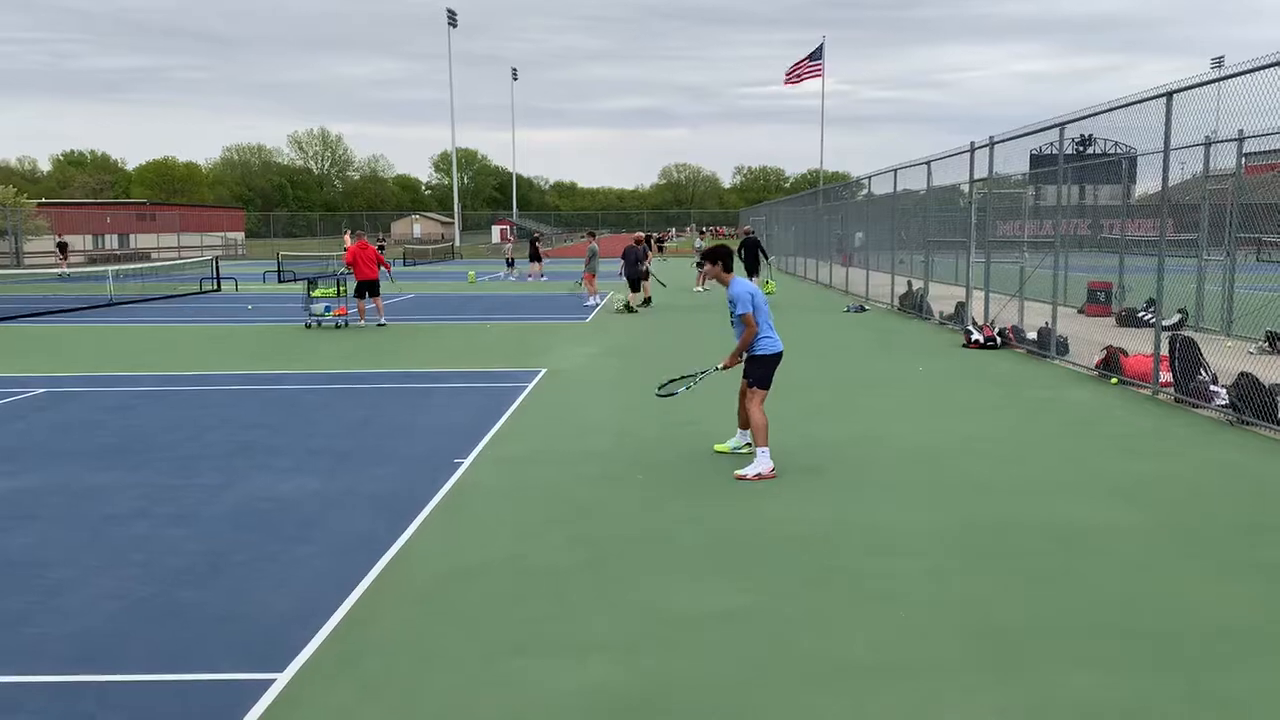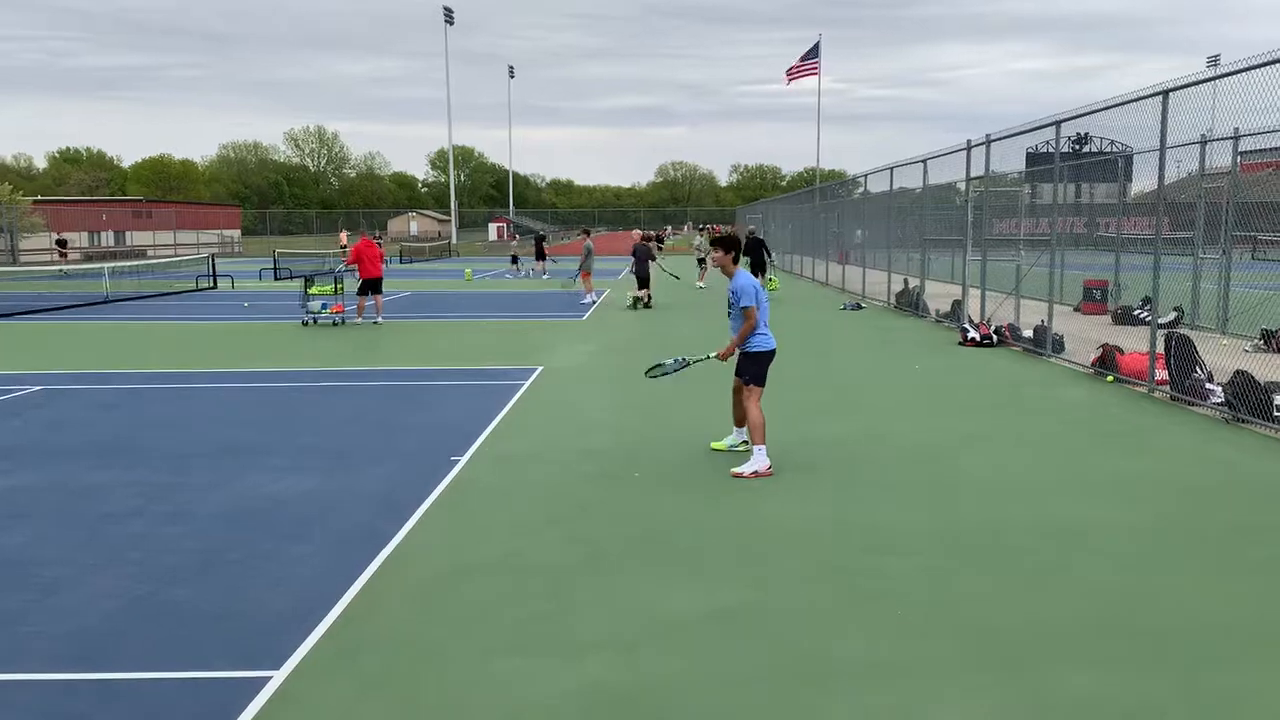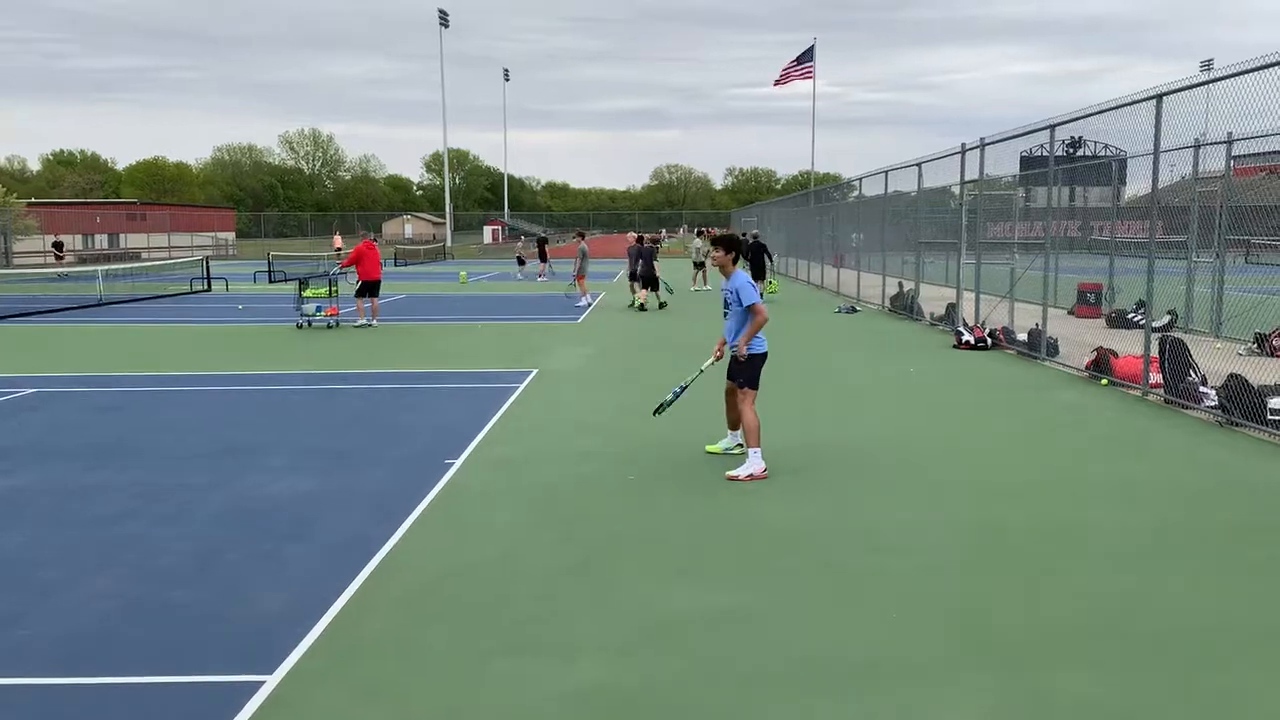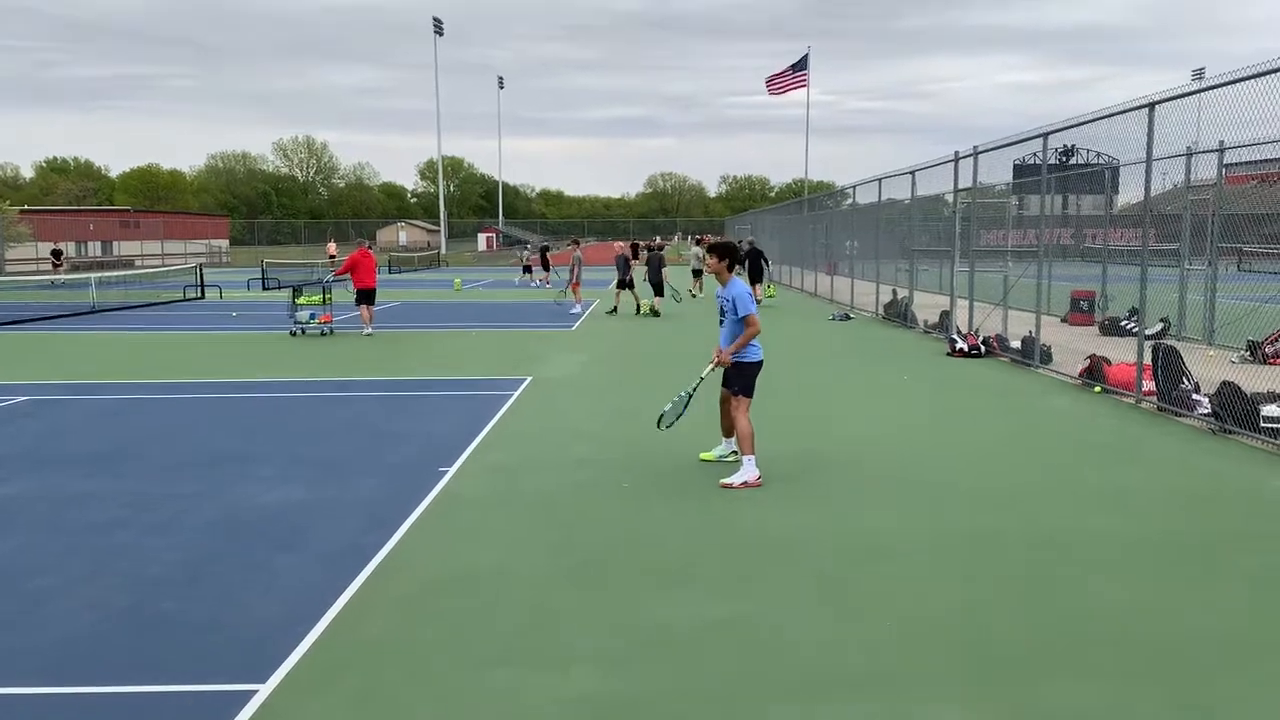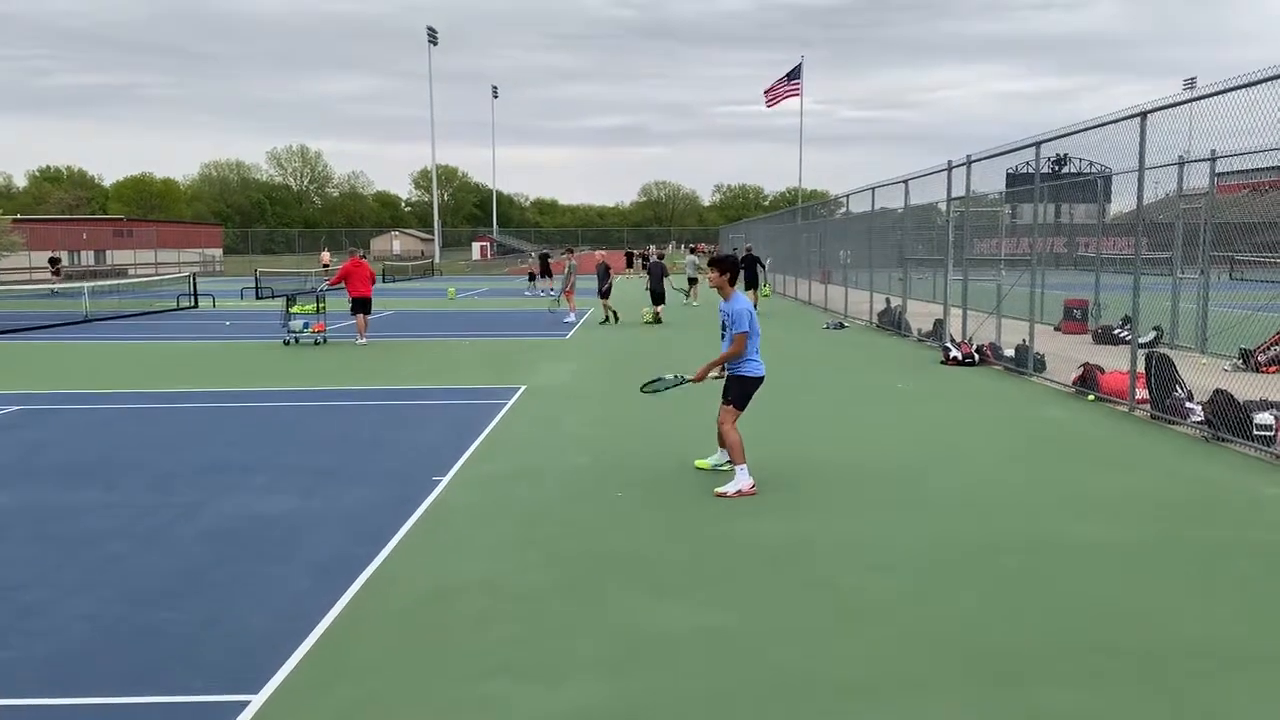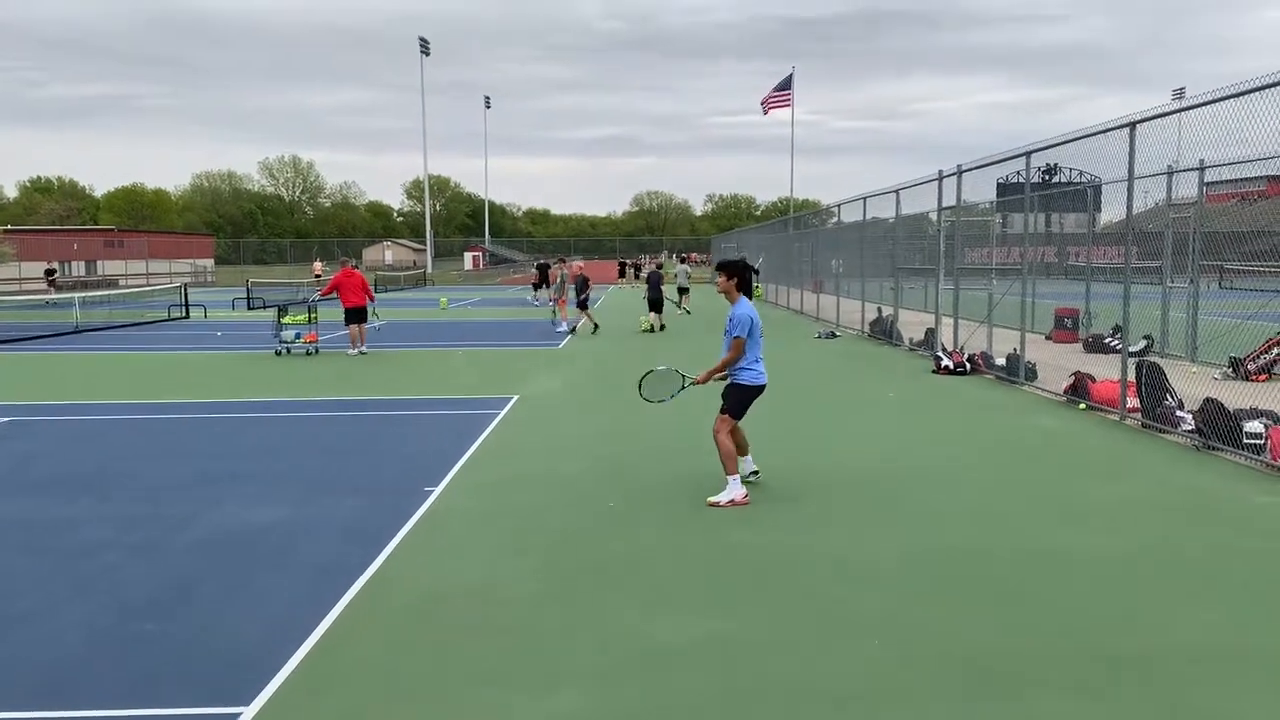
dt=0.3s
person 1, frame 1
left shoulder: (739, 291)
right shoulder: (736, 287)
left elbow: (751, 328)
left wrist: (734, 355)
right wrist: (740, 353)
left hip: (765, 351)
right hip: (759, 350)
left knee: (753, 403)
right knee: (744, 394)
left ankle: (764, 463)
right ankle: (743, 439)
person 1, frame 2
left shoulder: (743, 283)
right shoulder: (735, 281)
left elbow: (751, 322)
left wrist: (731, 347)
right wrist: (733, 345)
left hip: (758, 348)
right hip: (750, 347)
left knee: (750, 401)
right knee: (738, 390)
left ankle: (761, 460)
right ankle: (740, 437)
person 1, frame 3
left shoulder: (742, 282)
right shoulder: (727, 281)
left elbow: (761, 316)
left wrist: (743, 342)
right wrist: (722, 342)
left hip: (750, 351)
right hip: (738, 350)
left knee: (745, 403)
right knee: (730, 393)
left ankle: (756, 464)
right ankle: (734, 440)
person 1, frame 4
left shoulder: (739, 291)
right shoulder: (722, 289)
left elbow: (754, 328)
left wrist: (730, 351)
right wrist: (720, 349)
left hip: (746, 359)
right hip: (734, 358)
left knee: (738, 410)
right knee: (725, 401)
left ankle: (750, 471)
right ankle: (728, 447)
person 1, frame 5
left shoulder: (740, 307)
right shoulder: (725, 304)
left elbow: (737, 349)
left wrist: (706, 368)
right wrist: (721, 366)
left hip: (747, 372)
right hip: (738, 371)
left knee: (725, 421)
right knee: (727, 415)
left ankle: (744, 480)
right ankle: (723, 457)
person 1, frame 6
left shoulder: (742, 313)
right shoulder: (737, 308)
left elbow: (735, 354)
left wrist: (709, 373)
right wrist: (724, 371)
left hip: (746, 380)
right hip: (744, 377)
left knee: (720, 429)
right knee: (730, 424)
left ankle: (736, 489)
right ankle: (747, 466)
